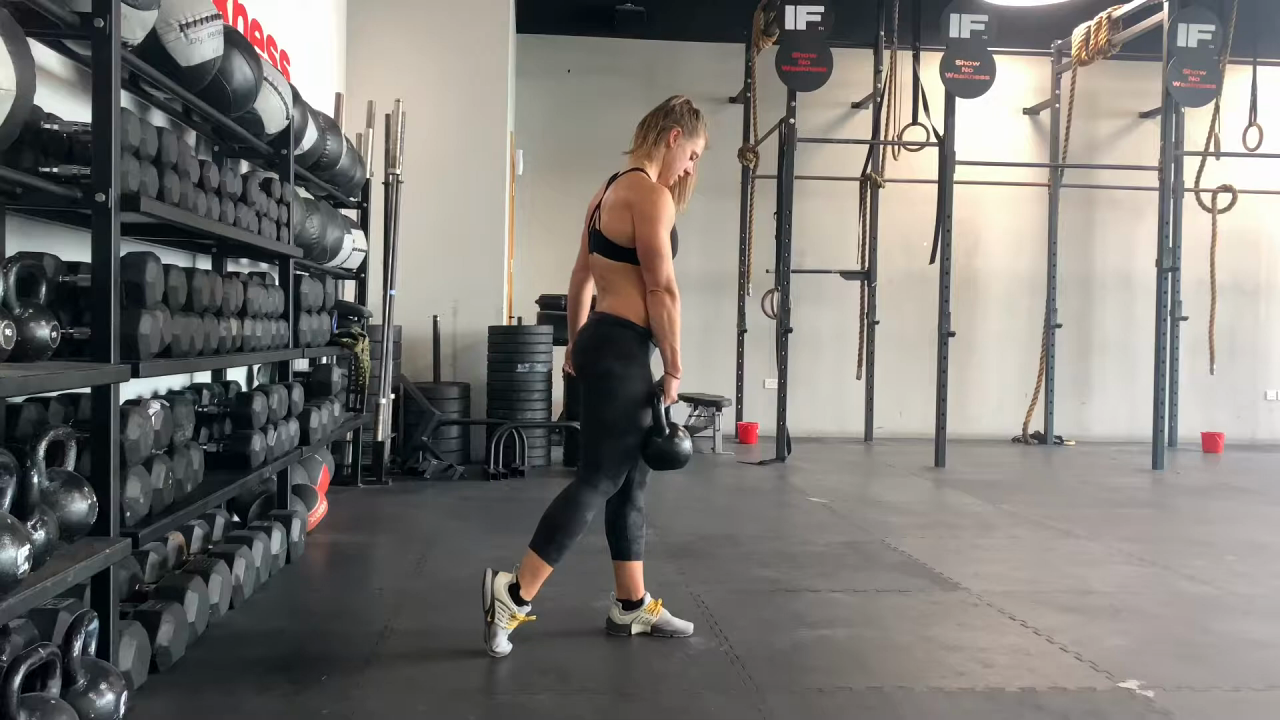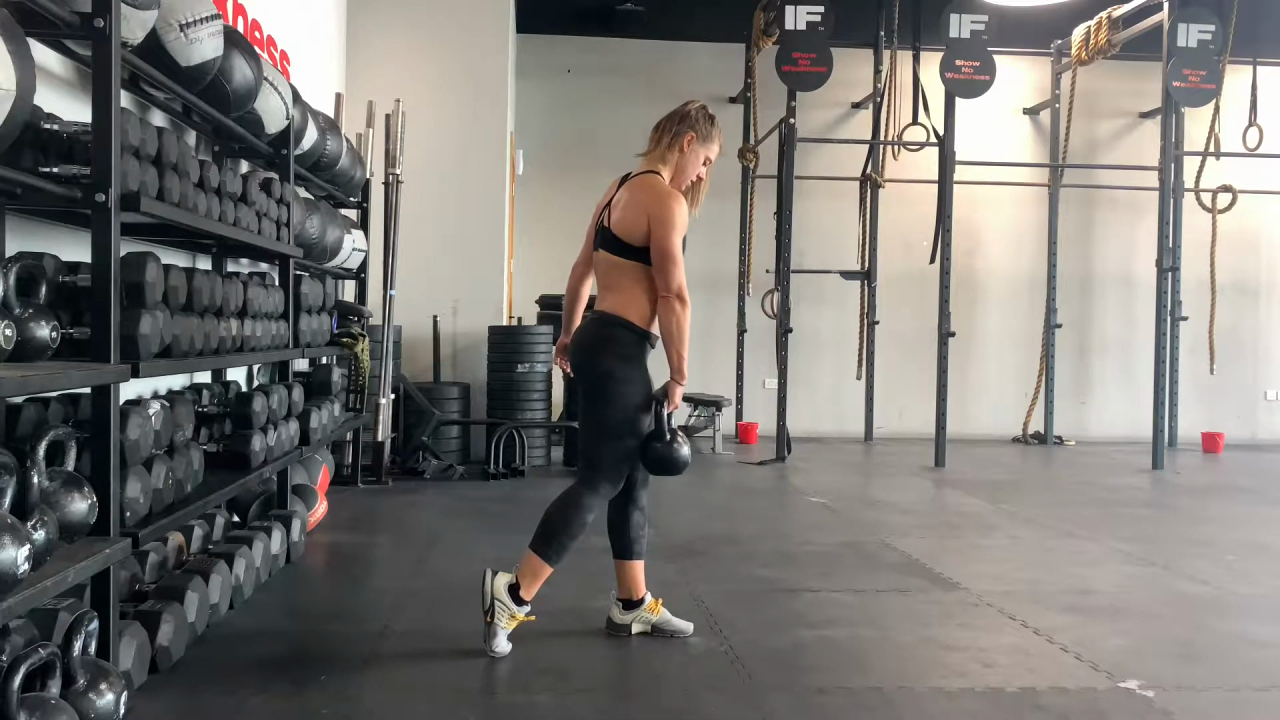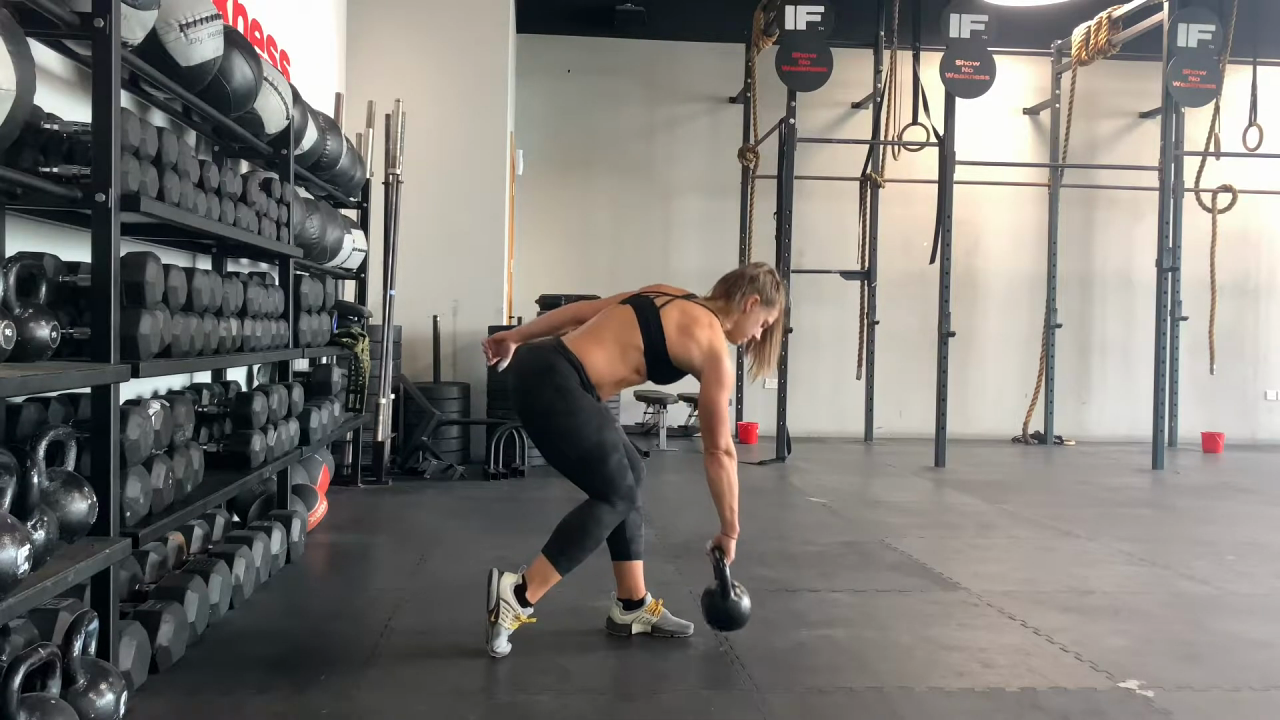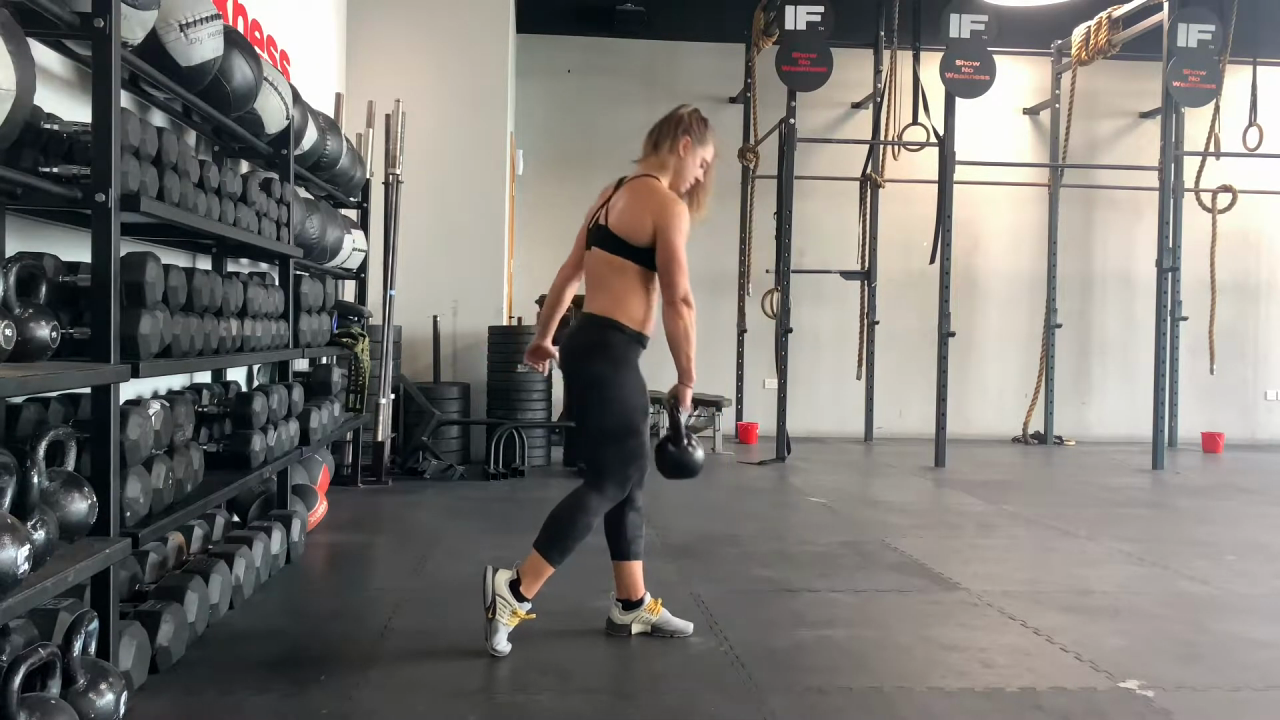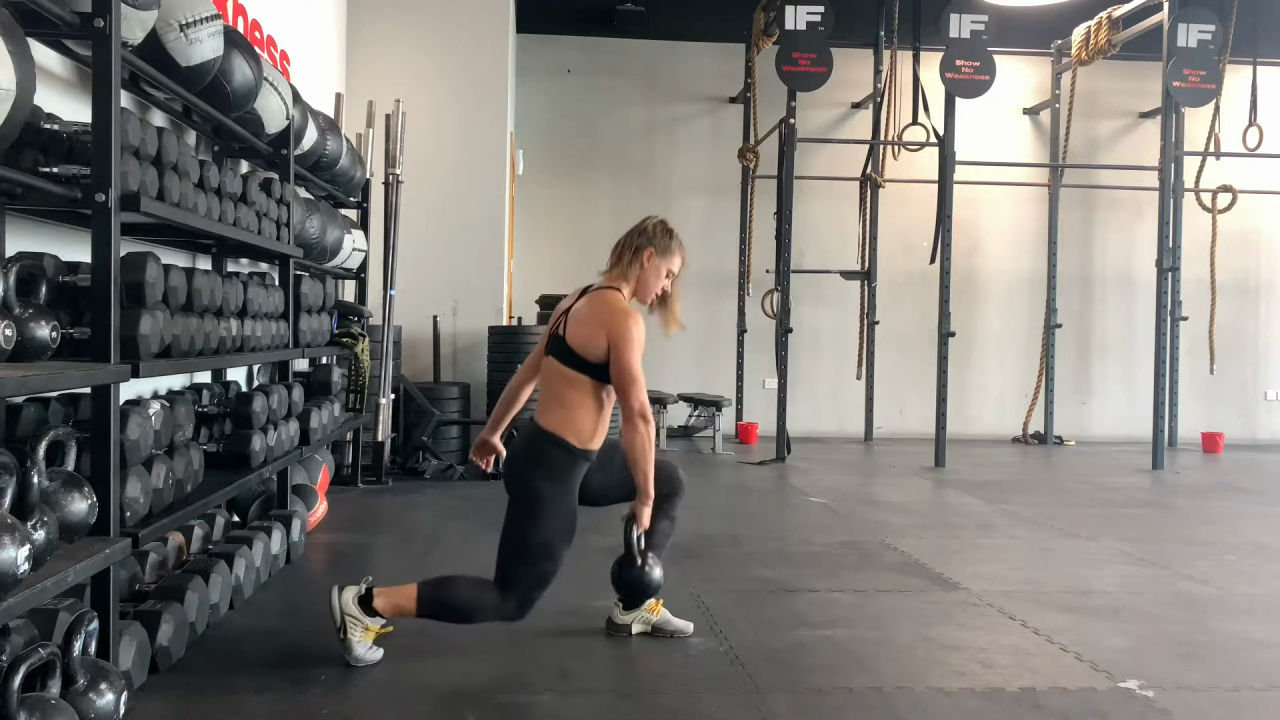
dt=1s
person 1, frame 1
left shoulder: (613, 189)
right shoulder: (652, 195)
left elbow: (582, 274)
right elbow: (662, 289)
left wrist: (576, 342)
right wrist: (674, 368)
left hip: (602, 342)
right hip: (621, 351)
left knee: (630, 480)
right knee: (600, 479)
left ankle: (632, 605)
right ankle: (512, 593)
person 1, frame 2
left shoulder: (621, 189)
right shoulder: (666, 199)
left elbow: (581, 271)
right elbow: (673, 295)
left wrist: (569, 335)
right wrist: (679, 375)
left hip: (598, 341)
right hip: (618, 351)
left knee: (630, 476)
right knee: (601, 480)
left ankle: (632, 605)
right ankle: (511, 595)
person 1, frame 3
left shoulder: (669, 298)
right shoulder: (713, 349)
left elbow: (584, 310)
right elbow: (719, 451)
left wrist: (516, 337)
right wrist: (730, 530)
left hip: (542, 366)
right hip: (553, 383)
left knee: (628, 474)
right knee: (615, 494)
left ankle: (632, 606)
right ankle: (517, 596)
person 1, frame 4
left shoulder: (614, 193)
right shoulder: (667, 204)
left elbow: (570, 272)
right elbow: (678, 300)
left wrist: (543, 336)
right wrist: (686, 380)
left hip: (591, 343)
right hip: (610, 353)
left knee: (628, 479)
right knee: (607, 483)
left ankle: (631, 606)
right ankle: (513, 591)
person 1, frame 5
left shoulder: (579, 300)
right shoulder: (622, 317)
left elbow: (527, 374)
right elbow: (636, 414)
left wrist: (492, 432)
right wrist: (644, 499)
left hip: (557, 454)
right hip: (551, 469)
left knee: (670, 485)
right knee: (511, 599)
left ankle: (633, 608)
right ankle: (365, 605)
